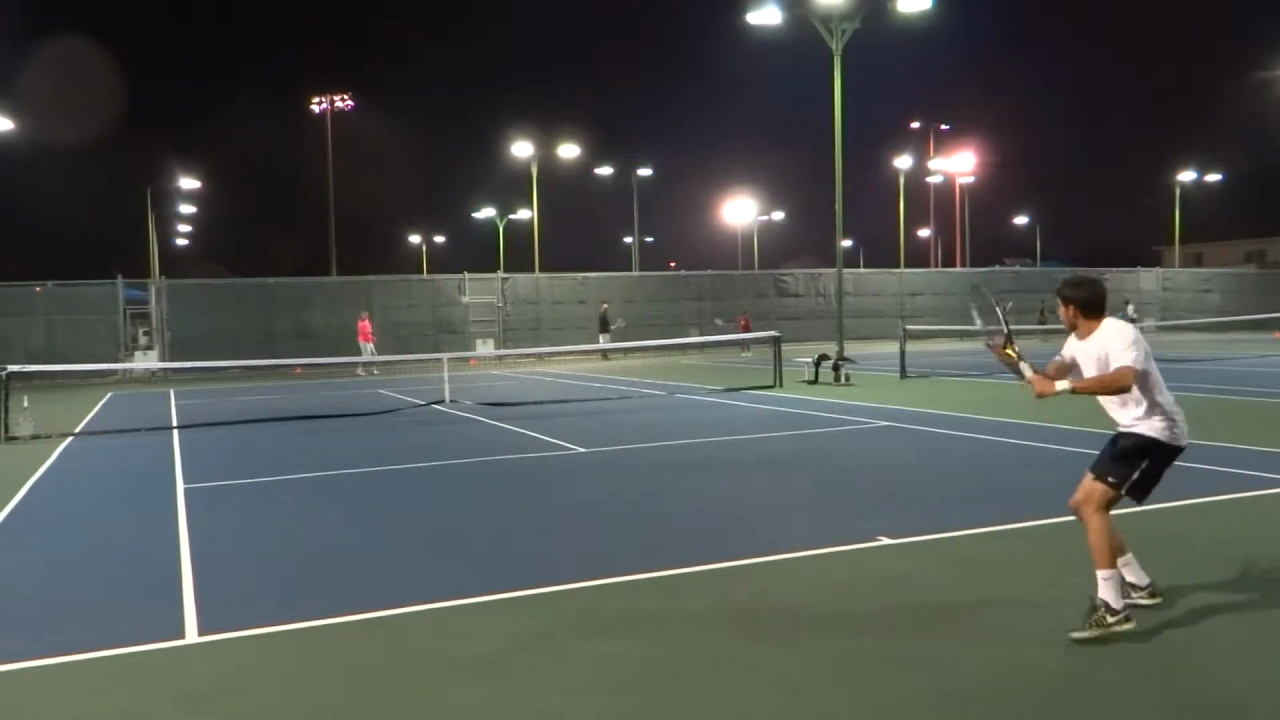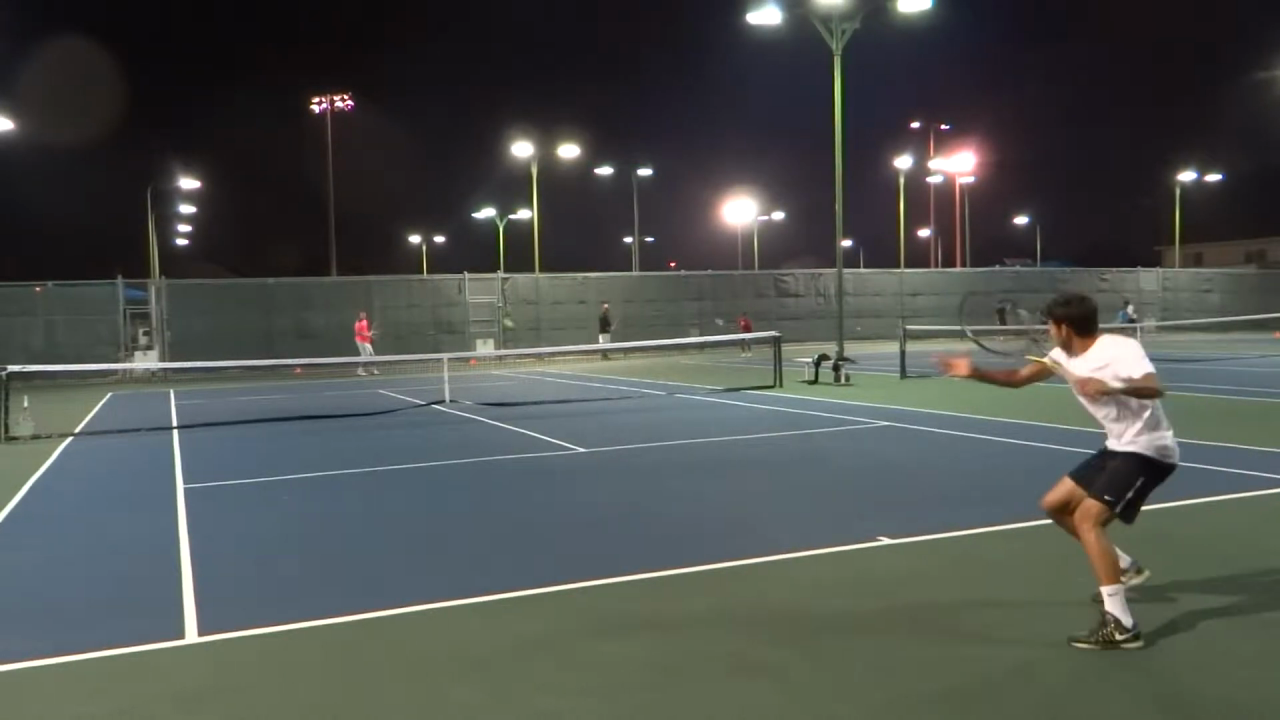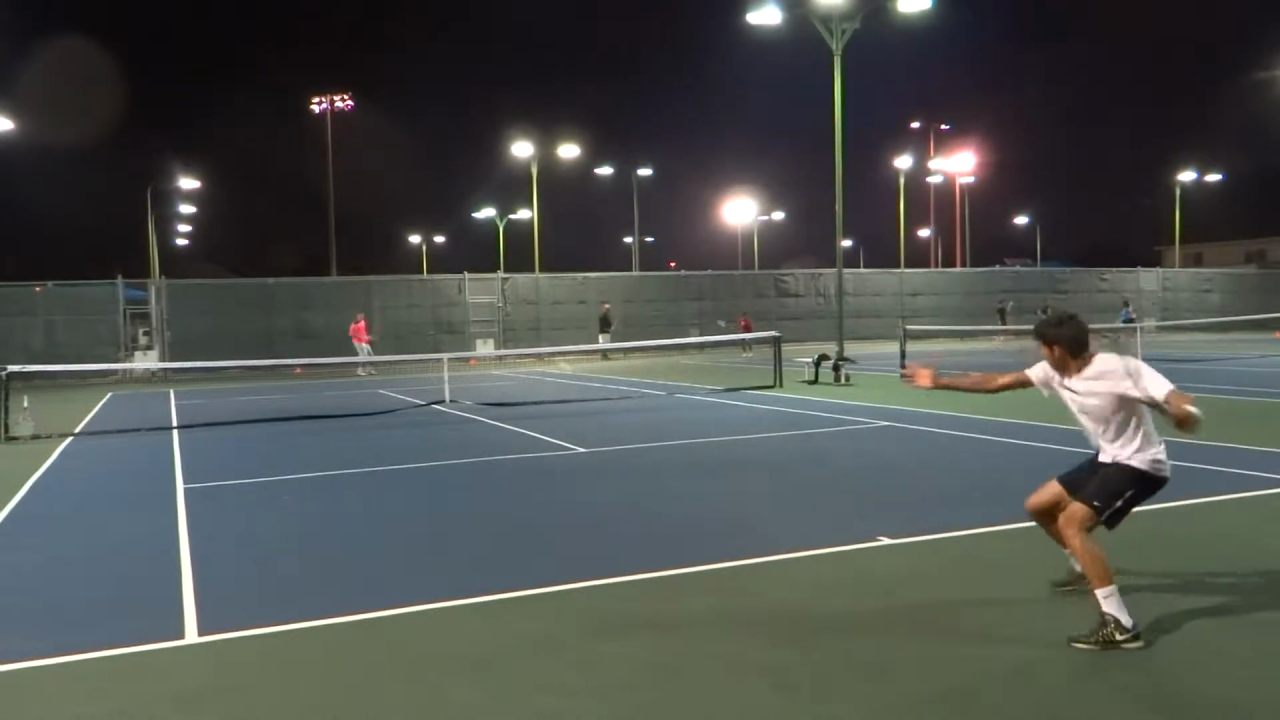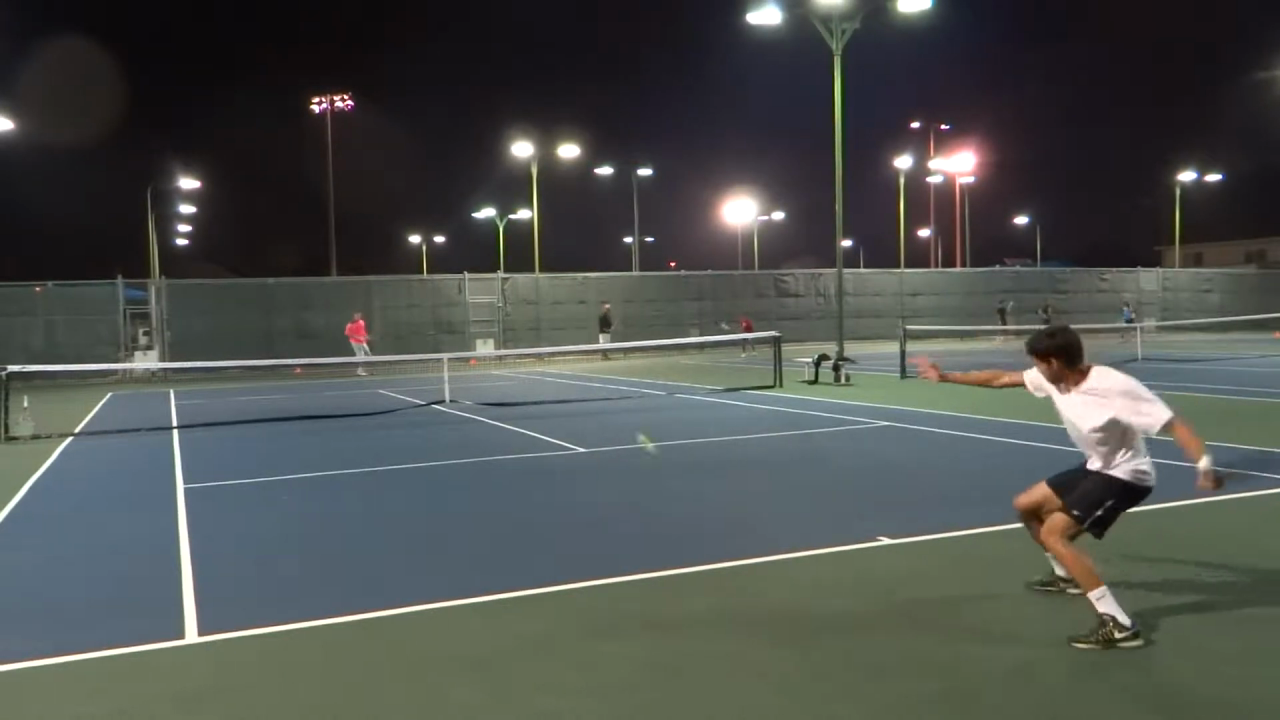
dt=0.1s
person 1, frame 1
left shoulder: (1116, 333)
right shoulder: (1080, 341)
left elbow: (1122, 381)
right elbow: (1052, 374)
left wrist: (1062, 386)
left hip: (1155, 435)
right hip: (1135, 434)
left knee: (1090, 506)
right knee: (1081, 505)
left ankle: (1111, 609)
right ankle: (1138, 582)
person 1, frame 2
left shoulder: (1122, 348)
right shoulder: (1065, 354)
left elbow: (1154, 388)
right elbow: (1018, 377)
left wrist: (1111, 386)
right wrist: (974, 371)
left hip: (1149, 452)
right hip: (1120, 447)
left knee: (1087, 521)
right knee: (1053, 504)
left ankle: (1121, 626)
right ankle: (1124, 567)
person 1, frame 3
left shoulder: (1124, 369)
right shoulder: (1053, 370)
left elbow: (1179, 402)
right elbow: (998, 382)
left wrist: (1186, 413)
right wrist: (939, 381)
left hip: (1142, 467)
right hip: (1110, 460)
left knee: (1071, 527)
right knee: (1037, 506)
left ankle: (1121, 627)
right ankle: (1088, 571)
person 1, frame 4
left shoulder: (1119, 388)
right shoulder: (1051, 379)
left elbow: (1175, 425)
right elbow: (1002, 378)
left wrist: (1203, 465)
right wrist: (946, 376)
left hip: (1126, 476)
right hip: (1097, 468)
left knee: (1053, 534)
right knee: (1024, 505)
left ankle: (1120, 626)
right ankle: (1066, 575)
